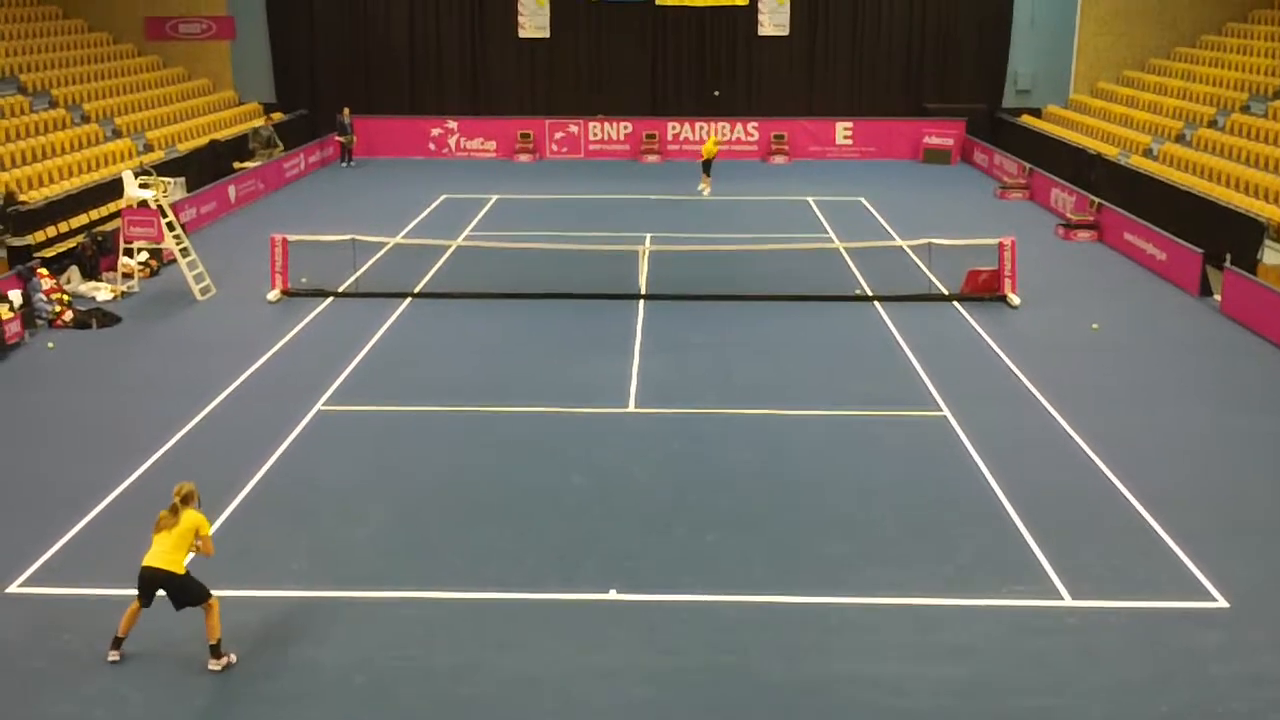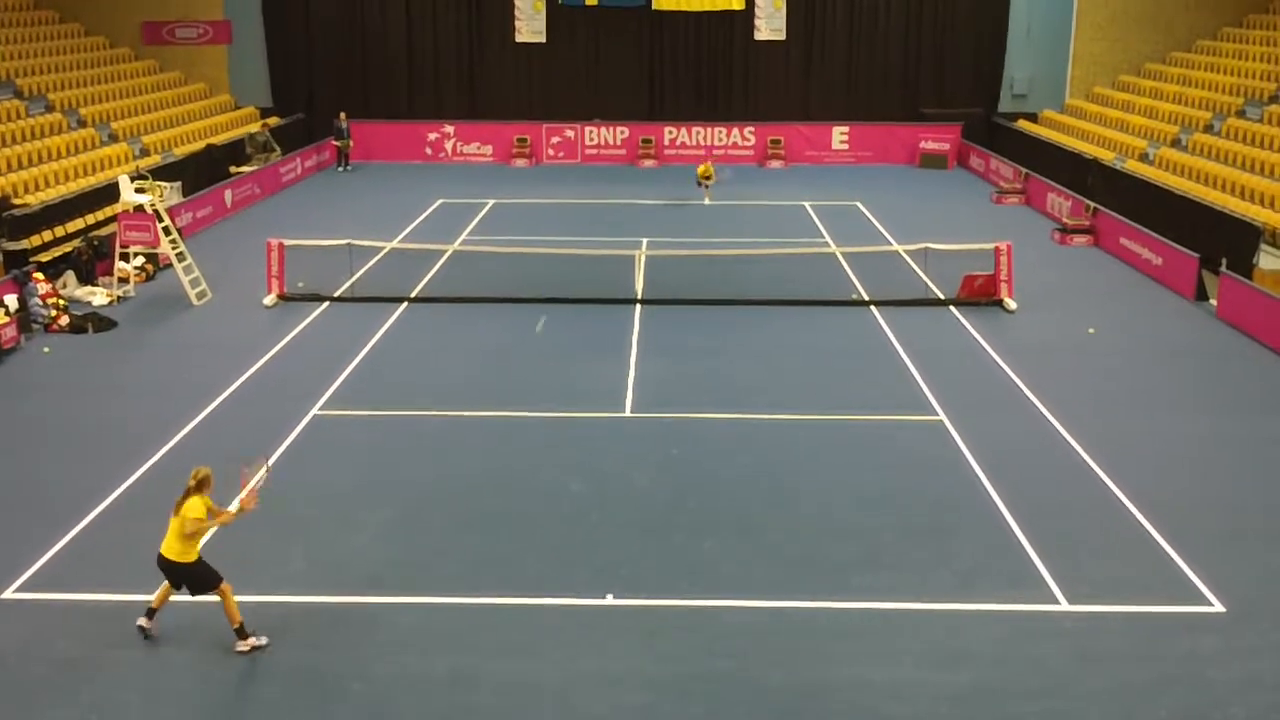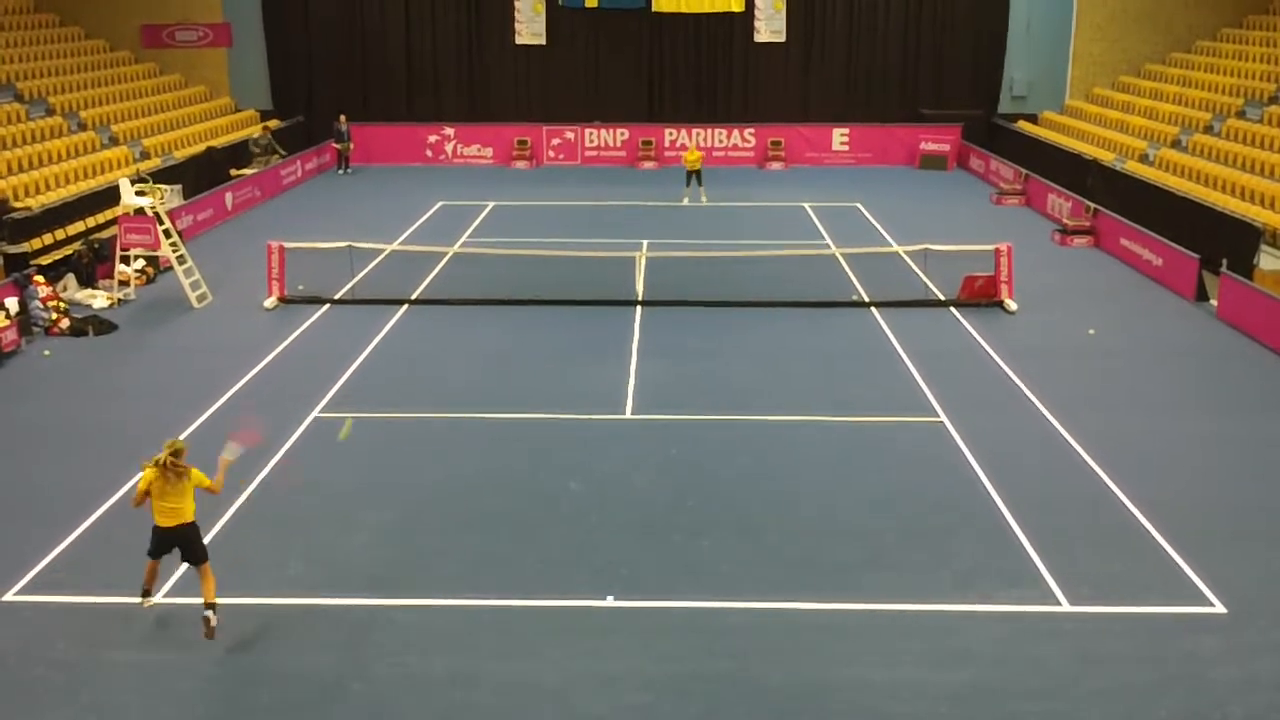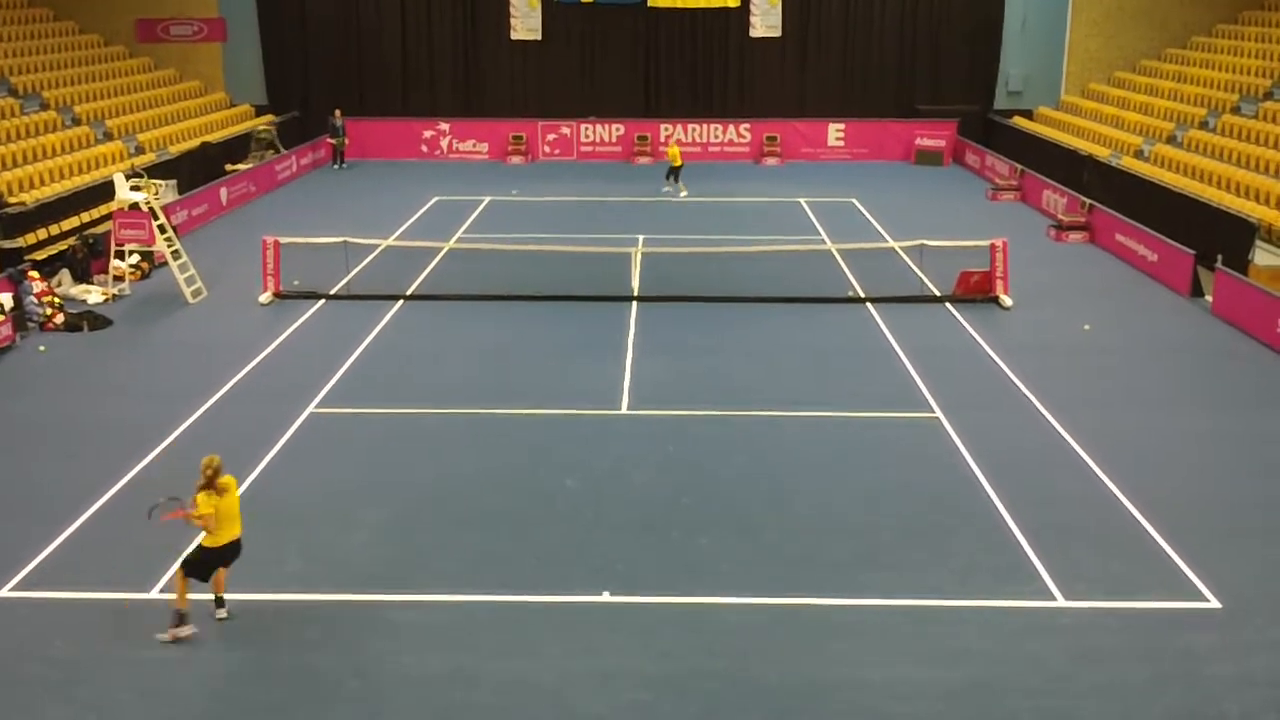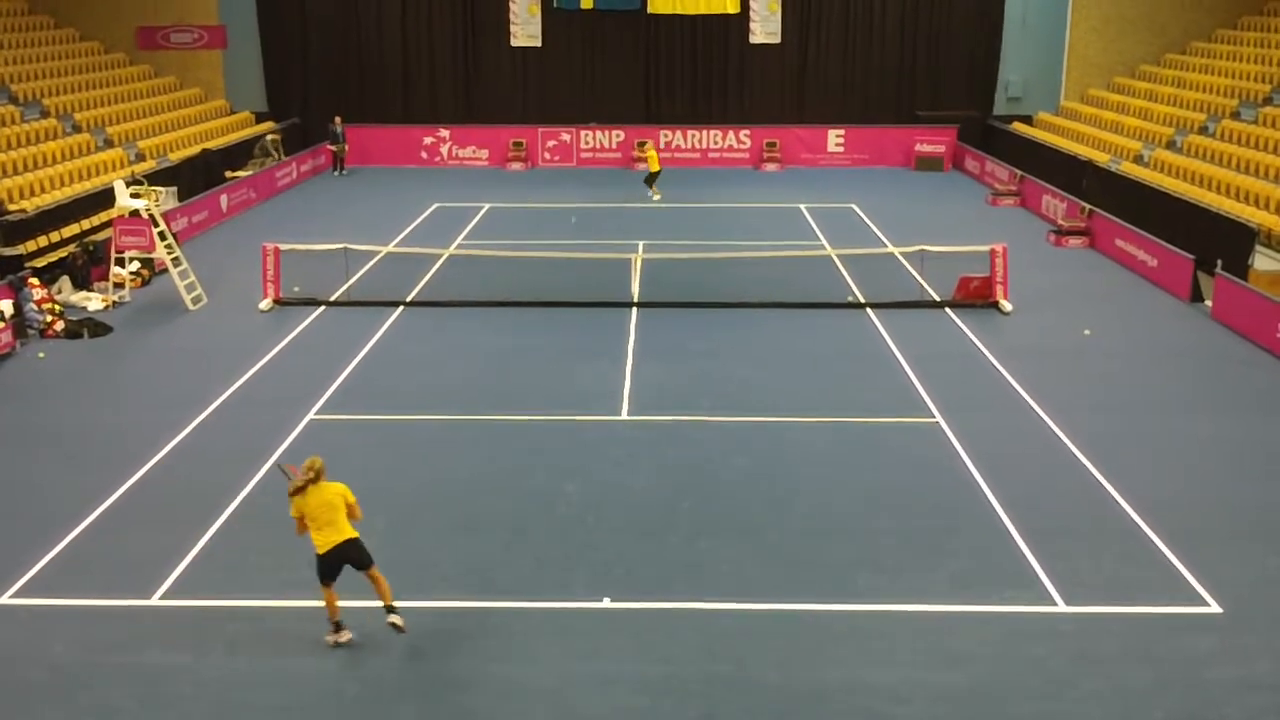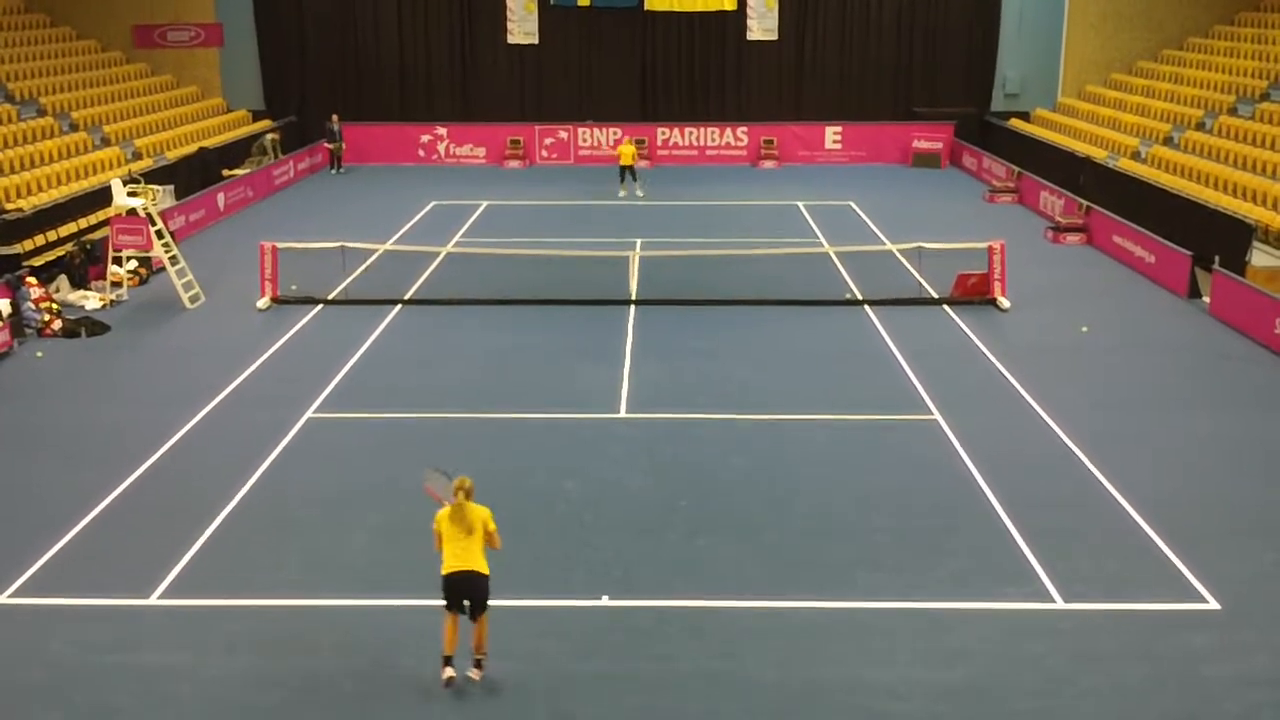
dt=0.5s
person 1, frame 1
left shoulder: (163, 517)
right shoulder: (198, 518)
right elbow: (208, 551)
right wrist: (197, 546)
left hip: (148, 569)
right hip: (173, 573)
left knee: (138, 604)
right knee: (212, 604)
left ankle: (115, 648)
right ankle: (216, 657)
person 1, frame 2
left shoulder: (200, 499)
right shoulder: (196, 504)
left elbow: (219, 515)
right elbow: (189, 532)
left wrist: (239, 510)
right wrist: (214, 523)
left hip: (166, 558)
right hip: (183, 561)
left knee: (174, 583)
right knee: (225, 590)
left ankle: (147, 618)
right ankle: (244, 638)
person 1, frame 3
left shoulder: (150, 474)
right shoulder: (190, 474)
left elbow: (136, 503)
right elbow: (216, 489)
right wrist: (222, 467)
left hip: (162, 530)
right hip: (186, 528)
left knee: (154, 560)
right knee: (205, 571)
left ankle: (146, 595)
right ankle: (210, 611)
person 1, frame 4
left shoulder: (203, 496)
right shoulder: (230, 482)
left elbow: (210, 528)
left wrist: (194, 519)
left hip: (215, 547)
right hip: (235, 543)
left knee: (181, 575)
right knee: (220, 567)
left ankle: (180, 625)
right ankle: (220, 605)
person 1, frame 5
left shoulder: (299, 499)
right shoulder: (340, 489)
left elbow: (300, 530)
right elbow: (357, 515)
left hip: (326, 551)
right hip: (349, 542)
left knee: (327, 587)
right knee: (375, 575)
left ankle: (338, 631)
right ankle: (392, 613)
person 1, frame 6
left shoulder: (442, 514)
right shoulder: (483, 513)
left elbow: (439, 547)
right elbow: (496, 545)
left hip: (451, 574)
right hip: (476, 574)
left knee: (452, 616)
right knee: (479, 620)
left ankle: (448, 667)
right ankle: (477, 665)
